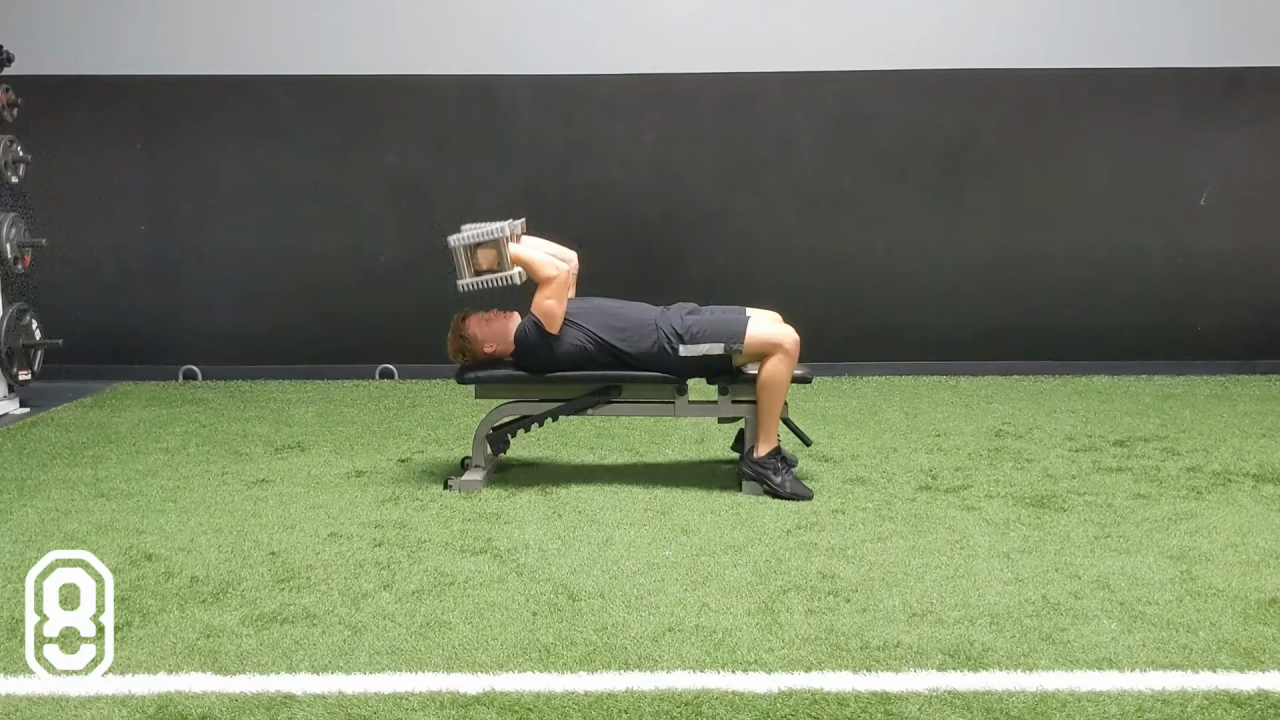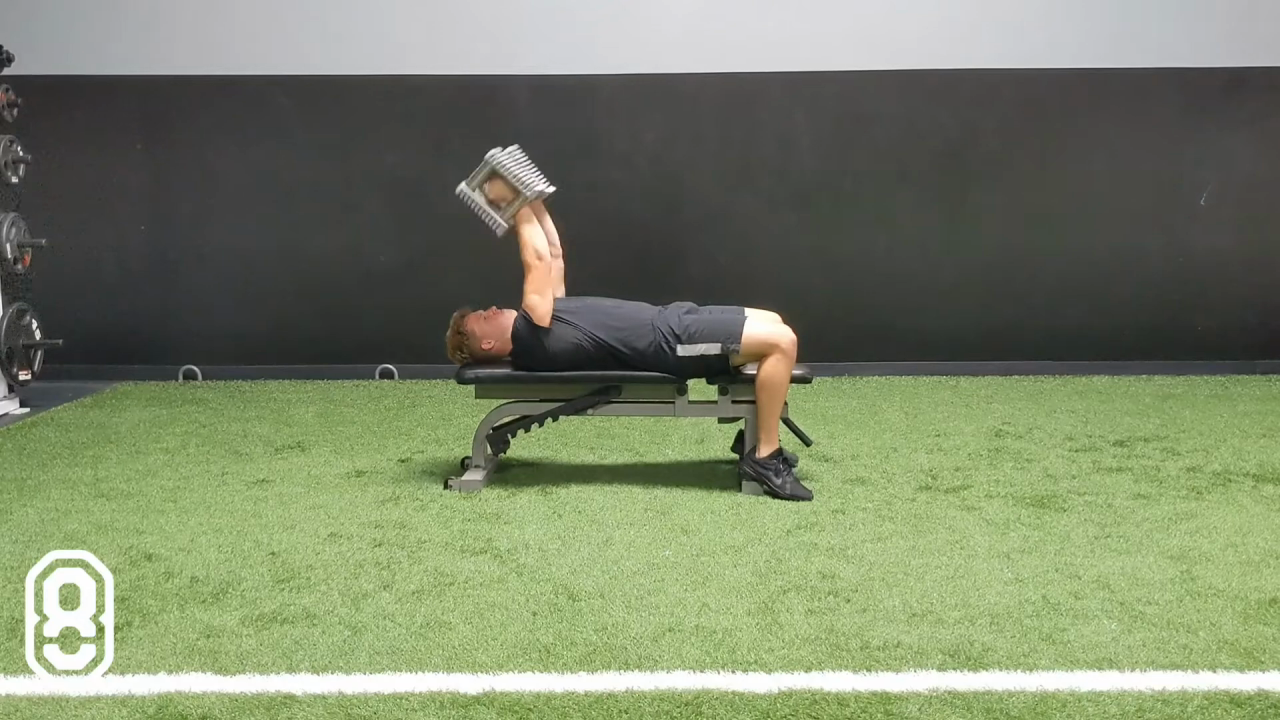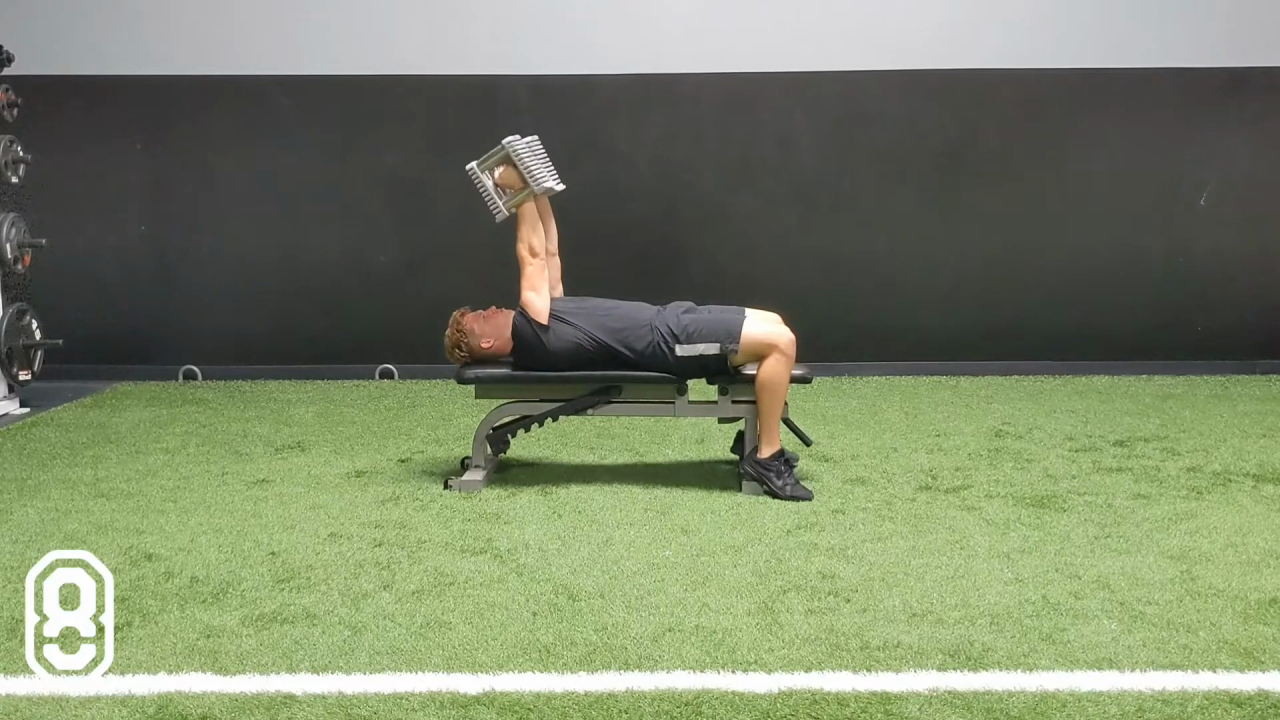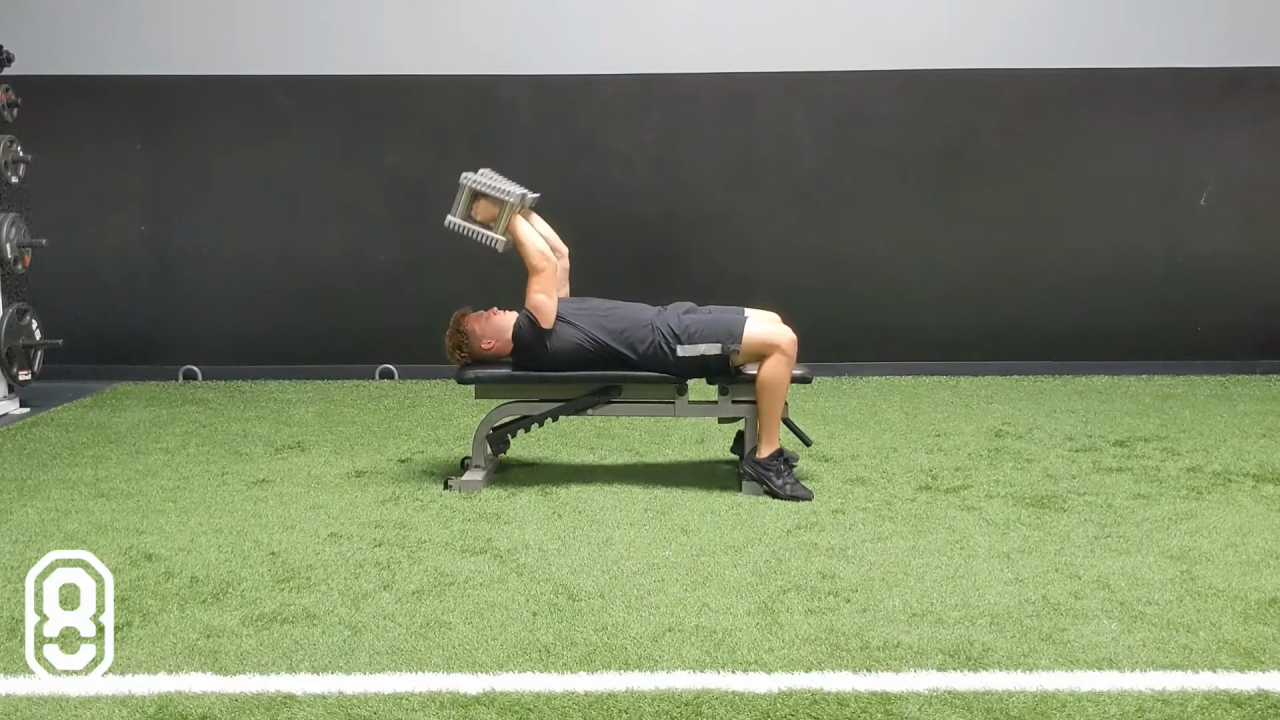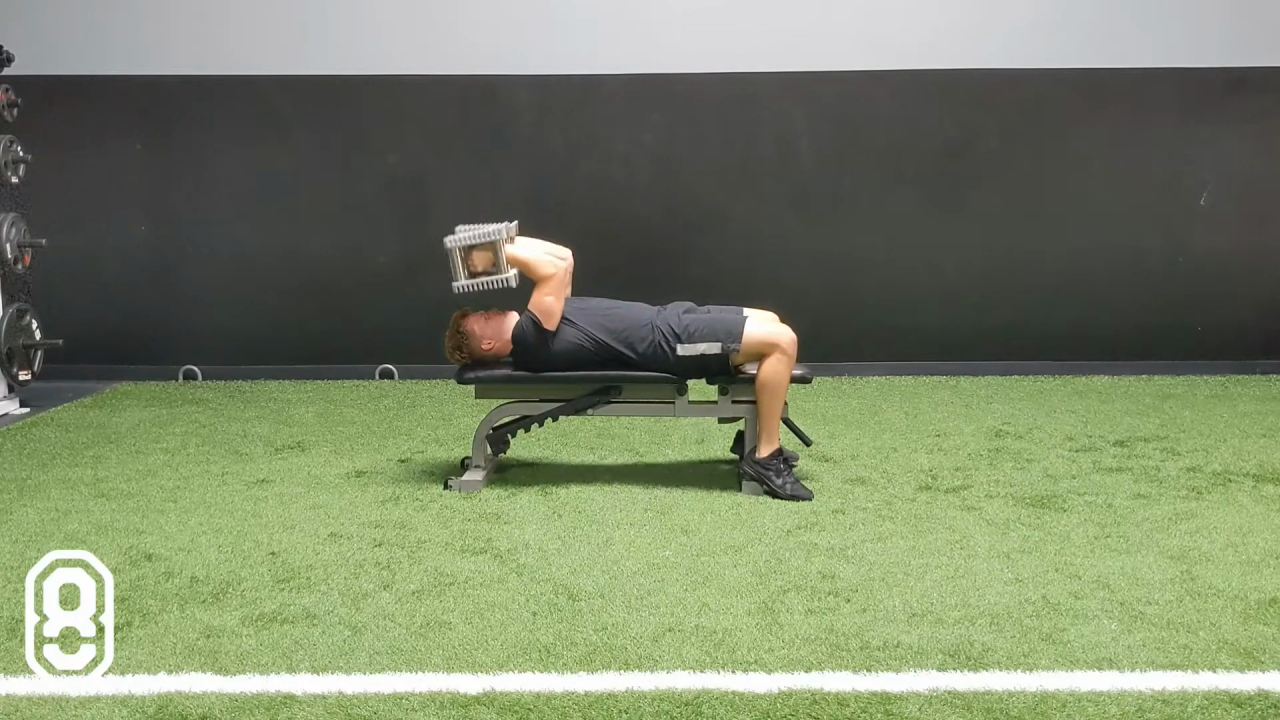
dt=0.4s
person 1, frame 1
left shoulder: (534, 331)
right shoulder: (532, 345)
left elbow: (570, 261)
right elbow: (557, 272)
left wrist: (514, 241)
right wrist: (504, 251)
left hip: (666, 322)
right hip: (669, 342)
left knee: (773, 325)
right knee: (784, 341)
left ankle: (762, 442)
right ankle: (763, 458)
person 1, frame 2
left shoulder: (537, 323)
right shoulder: (530, 341)
left elbow: (554, 258)
right elbow: (538, 261)
left wrist: (530, 199)
right wrist: (515, 201)
left hip: (666, 322)
right hip: (668, 342)
left knee: (772, 324)
right knee: (781, 341)
left ankle: (761, 435)
right ankle: (765, 458)
person 1, frame 3
left shoulder: (538, 323)
right shoulder: (529, 339)
left elbow: (550, 256)
right elbow: (532, 257)
left wrist: (536, 191)
right wrist: (520, 188)
left hip: (666, 322)
right hip: (666, 342)
left knee: (772, 325)
right knee: (780, 342)
left ankle: (763, 435)
right ankle: (766, 457)
person 1, frame 4
left shoulder: (537, 323)
right shoulder: (531, 342)
left elbow: (560, 257)
right elbow: (544, 265)
left wrist: (519, 210)
right wrist: (503, 213)
left hip: (665, 321)
right hip: (666, 341)
left knee: (771, 324)
right knee: (781, 342)
left ankle: (759, 437)
right ankle: (765, 458)
person 1, frame 5
left shoulder: (532, 328)
right shoulder: (530, 342)
left elbow: (564, 257)
right elbow: (556, 270)
left wrist: (504, 245)
right wrist: (498, 253)
left hip: (665, 322)
right hip: (667, 341)
left knee: (770, 325)
right knee: (781, 341)
left ankle: (762, 440)
right ankle: (765, 459)
